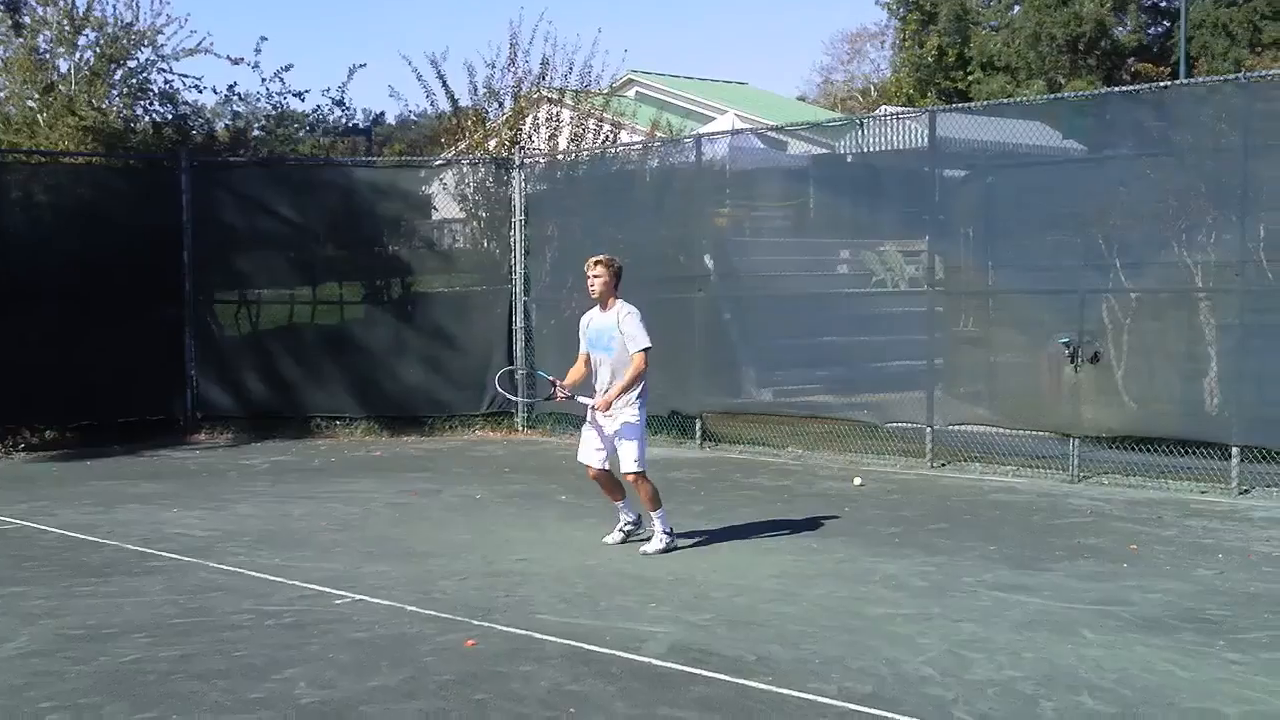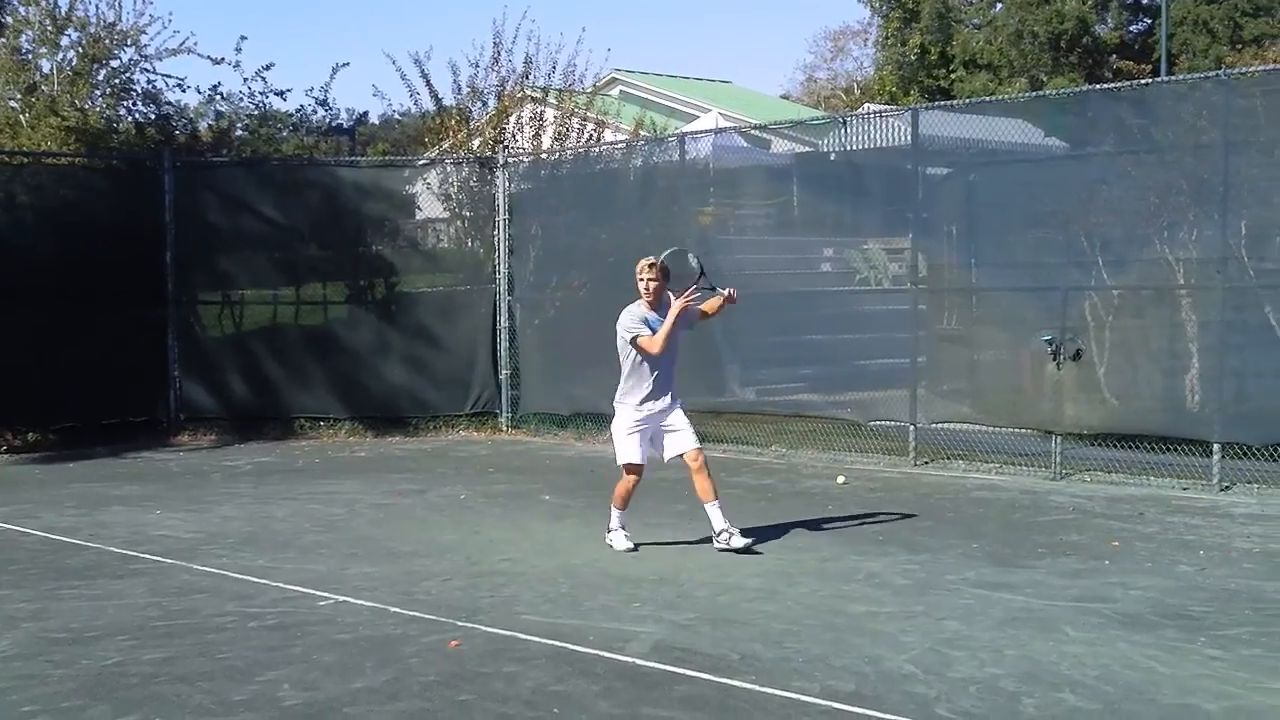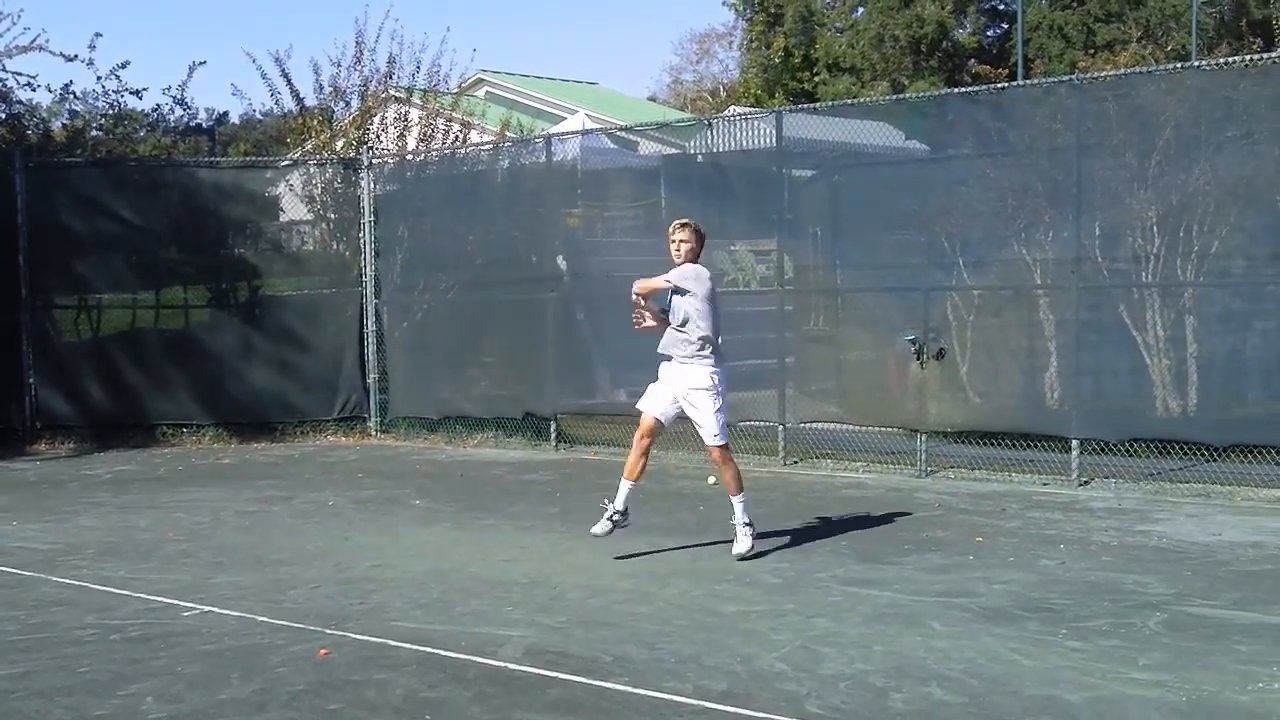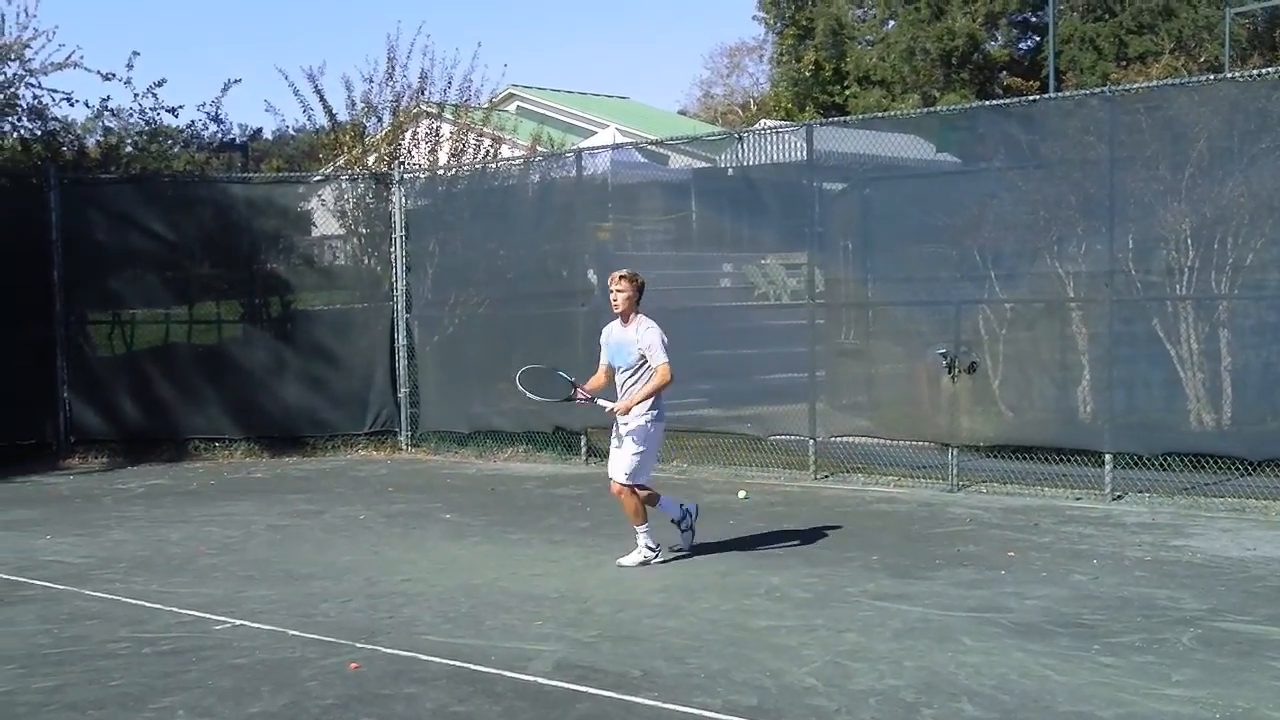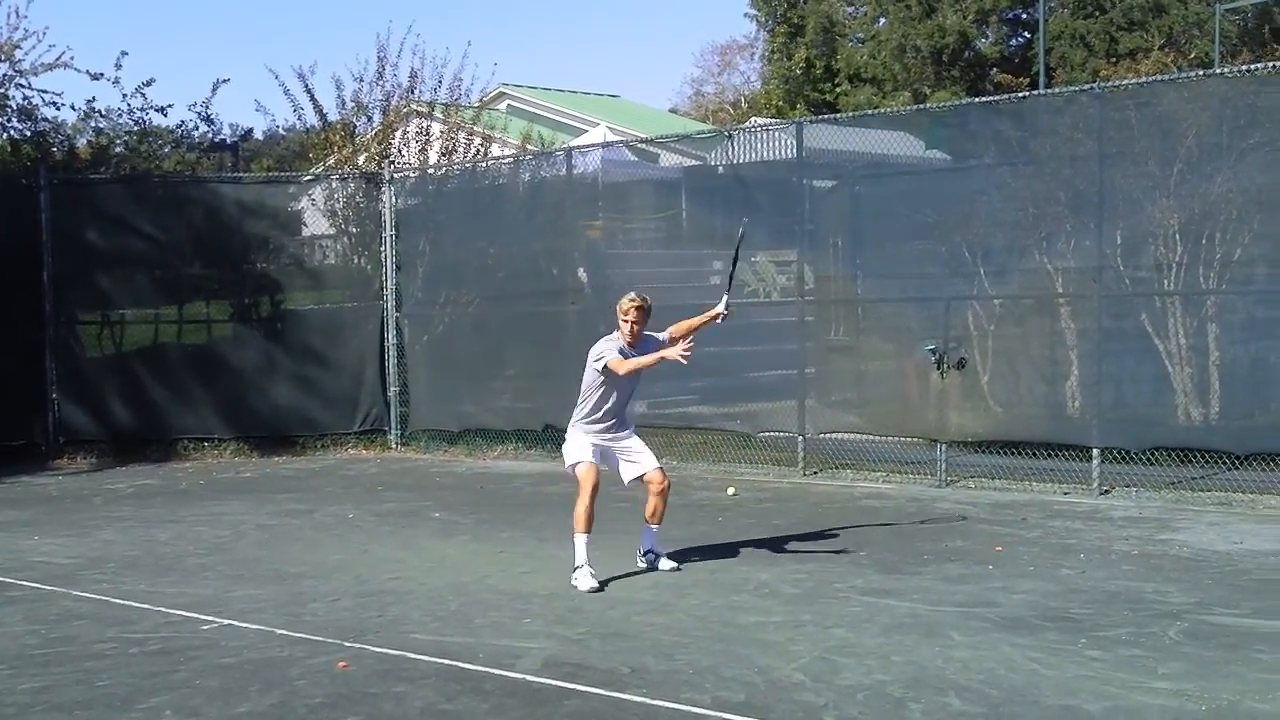
dt=1s
person 1, frame 1
left shoulder: (628, 315)
right shoulder: (587, 319)
left elbow: (640, 363)
right elbow: (583, 363)
left wrist: (612, 395)
right wrist: (566, 384)
left hip: (627, 408)
right hip: (601, 407)
left knee: (634, 475)
right knee: (595, 471)
left ankle: (663, 531)
right ankle: (630, 520)
person 1, frame 2
left shoulder: (675, 310)
right shoulder: (630, 316)
left elbow: (705, 311)
right elbow: (656, 348)
left wrist: (724, 299)
right wrist: (674, 313)
left hip: (667, 406)
right hip: (633, 408)
left knee: (697, 462)
right knee: (632, 477)
left ankle: (721, 530)
right ankle: (614, 529)
person 1, frame 3
left shoulder: (696, 273)
right shoulder: (675, 284)
left elbow: (640, 288)
left wrist: (640, 295)
right wrist: (656, 318)
left hip: (701, 375)
right hip: (671, 371)
left knee: (718, 453)
right knee: (643, 434)
left ankle: (744, 524)
right ankle: (619, 509)
person 1, frame 4
left shoulder: (649, 332)
right shoulder: (609, 331)
left elbow: (665, 375)
right elbow: (604, 374)
left wrist: (632, 401)
right wrist: (584, 390)
left hip: (643, 419)
right hip: (624, 419)
left knee: (620, 487)
right knee: (630, 486)
left ankle: (648, 547)
right ankle: (681, 513)
person 1, frame 5
left shoulder: (647, 342)
right shoulder: (605, 347)
left elbow: (677, 332)
right elbow: (623, 368)
left wrist: (713, 313)
right wrist: (664, 353)
left hip: (619, 431)
right hip: (585, 433)
left knee: (659, 482)
right knee: (589, 483)
left ankle: (648, 550)
right ankle: (581, 566)
